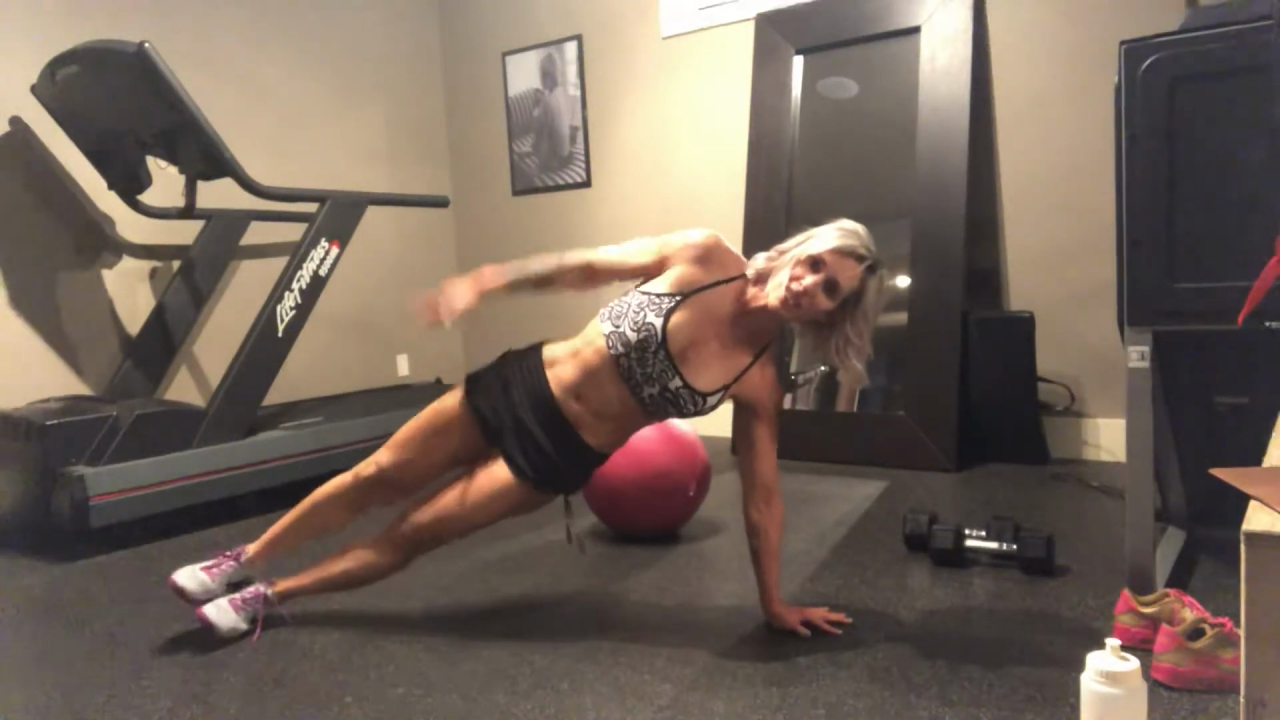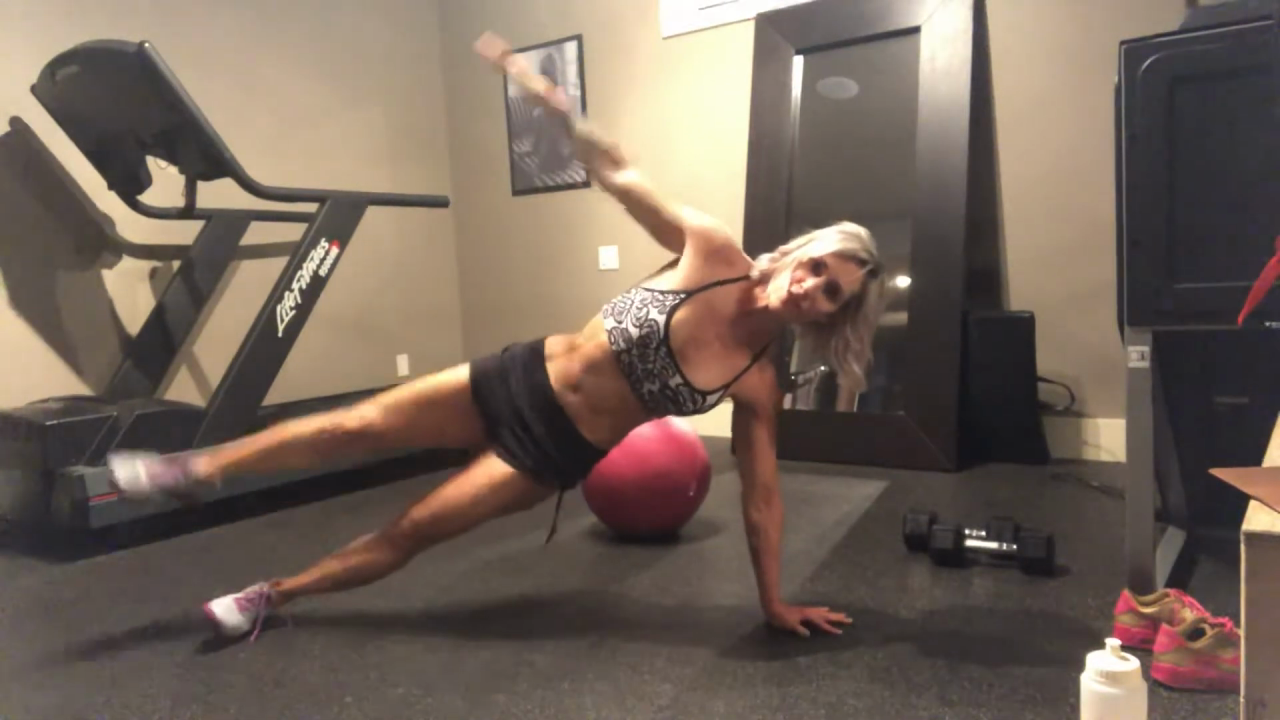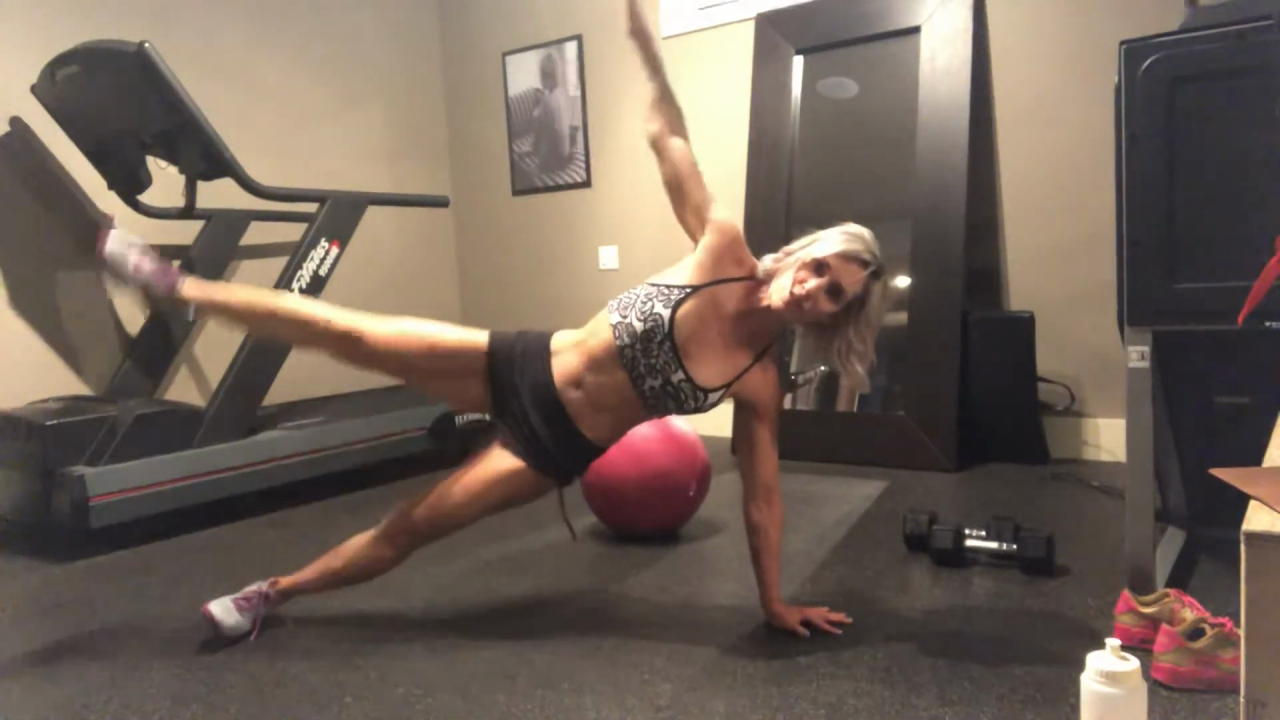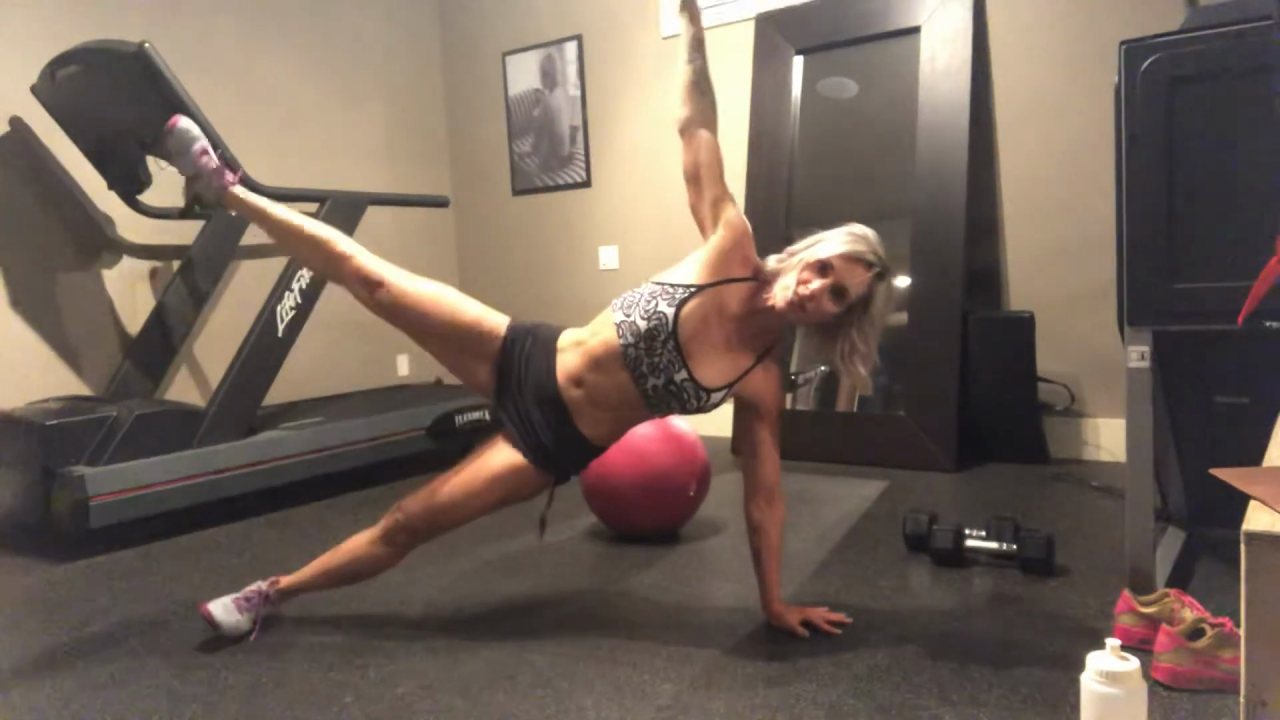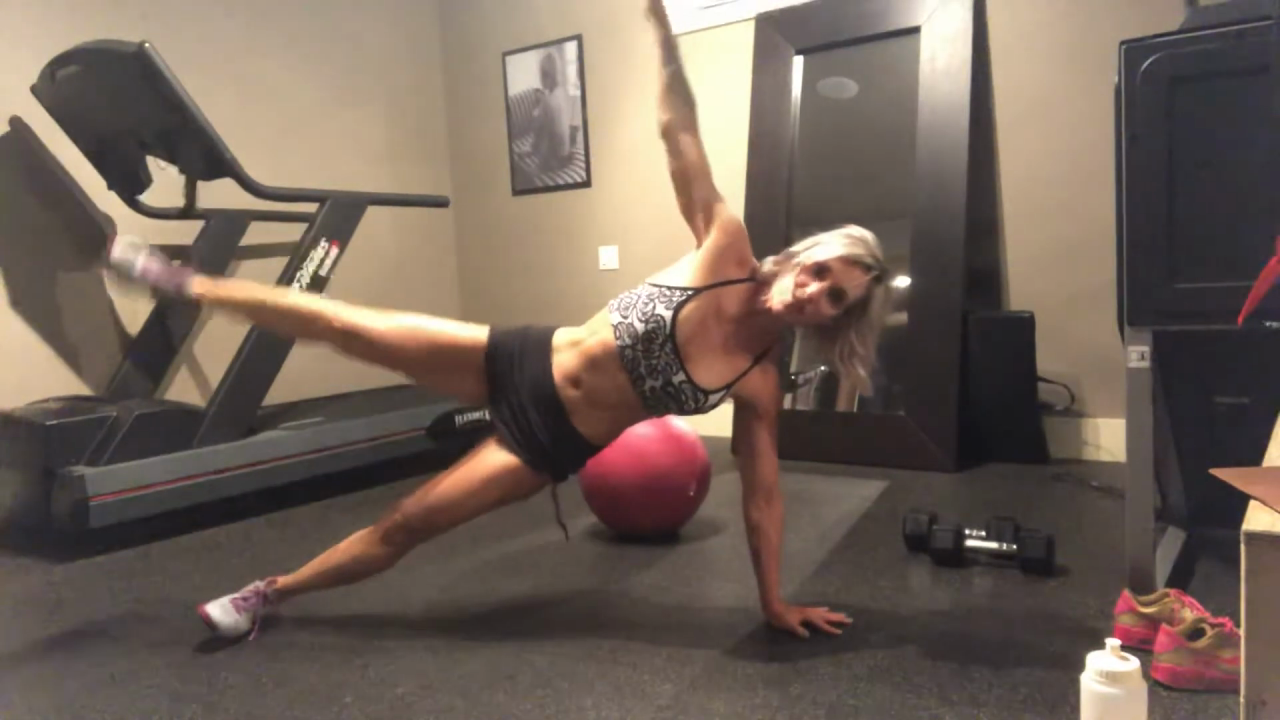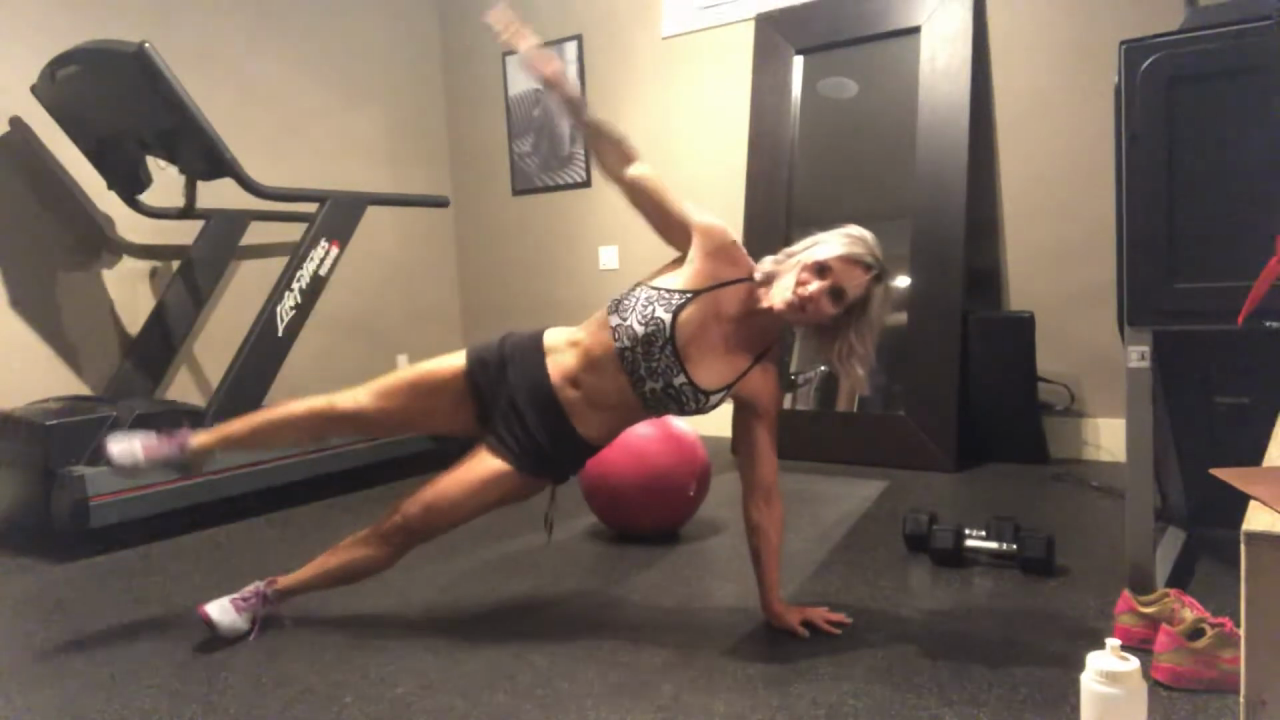
dt=0.3s
person 1, frame 1
left shoulder: (759, 384)
right shoulder: (706, 255)
left elbow: (761, 496)
right elbow: (587, 265)
left wrist: (774, 603)
right wrist: (487, 279)
left hip: (562, 457)
right hip: (525, 384)
left knee: (413, 534)
right knee: (380, 475)
left ankle: (270, 596)
right ankle: (243, 560)
person 1, frame 2
left shoulder: (756, 385)
right shoulder: (712, 251)
left elbow: (759, 497)
right elbow: (613, 170)
left wrist: (777, 603)
right wrist: (538, 91)
left hip: (556, 449)
right hip: (521, 378)
left knee: (408, 533)
right knee: (356, 427)
left ankle: (272, 596)
right ankle: (193, 469)
person 1, frame 3
left shoulder: (759, 385)
right shoulder: (723, 248)
left elbow: (761, 494)
right elbow: (667, 136)
left wrist: (775, 604)
left hip: (555, 447)
right hip: (522, 366)
left knee: (408, 528)
right knee: (346, 335)
left ankle: (267, 594)
right ankle: (180, 285)
person 1, frame 4
left shoulder: (762, 384)
right shoulder: (731, 249)
left elbow: (763, 494)
right elbow: (696, 128)
left wrist: (775, 604)
left hip: (557, 440)
right hip: (528, 357)
left knee: (411, 522)
right knee: (370, 278)
left ankle: (273, 591)
right ankle: (229, 191)
person 1, frame 5
left shoulder: (757, 383)
right shoulder: (726, 248)
left elbow: (761, 494)
right elbow: (678, 130)
left wrist: (776, 604)
left hip: (553, 442)
right hip: (523, 362)
left knee: (407, 524)
right knee: (347, 331)
left ankle: (269, 591)
right ankle: (189, 285)
person 1, frame 6
left shoulder: (759, 384)
right shoulder: (716, 253)
left elbow: (761, 494)
right elbow: (628, 166)
left wrist: (776, 603)
right wrist: (565, 87)
left hip: (549, 447)
right hip: (518, 369)
left knee: (404, 526)
right knee: (351, 410)
left ankle: (270, 591)
right ankle: (191, 443)
